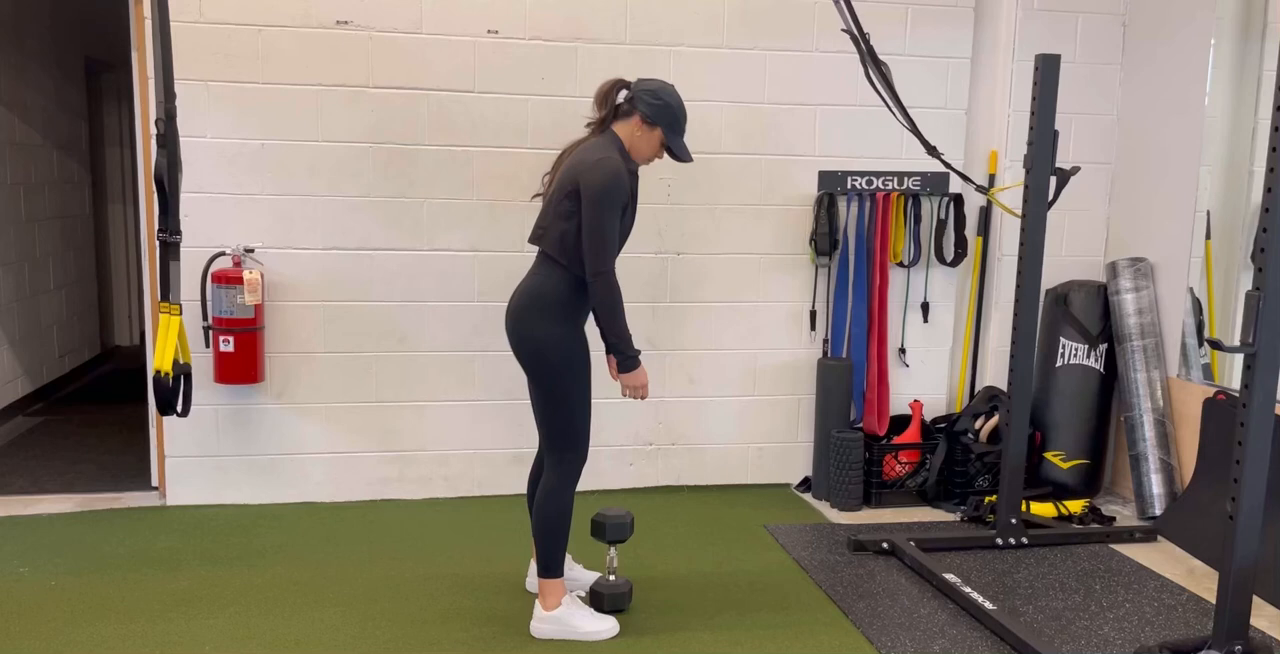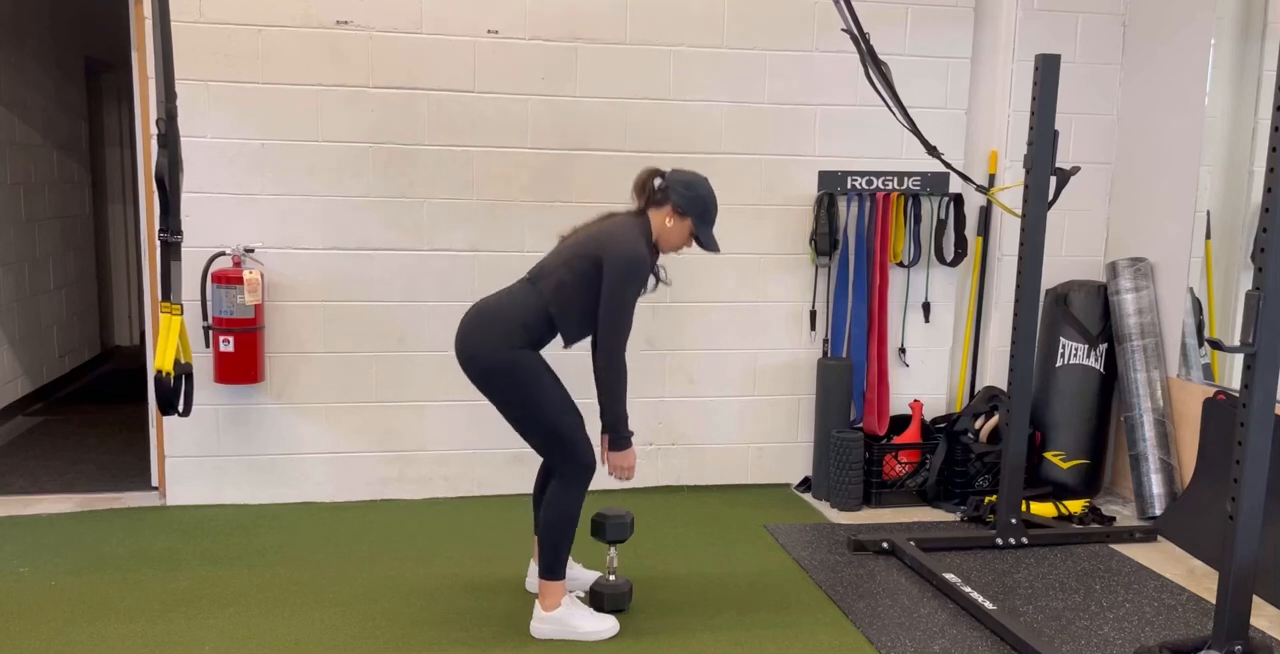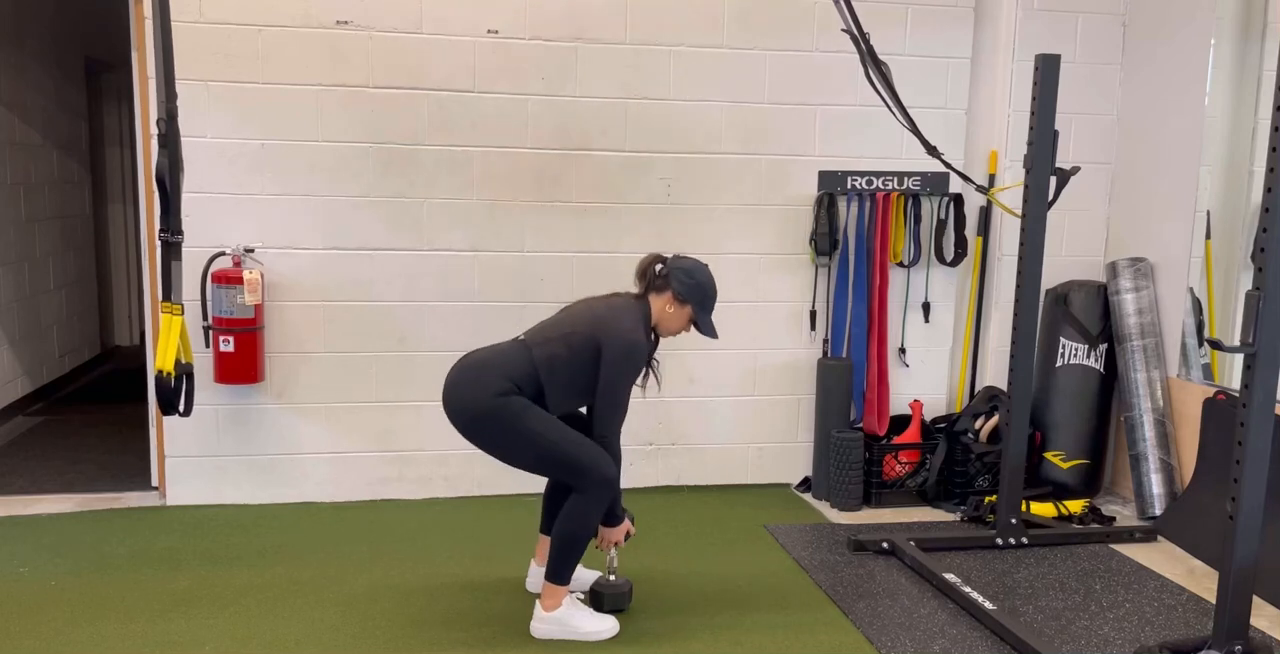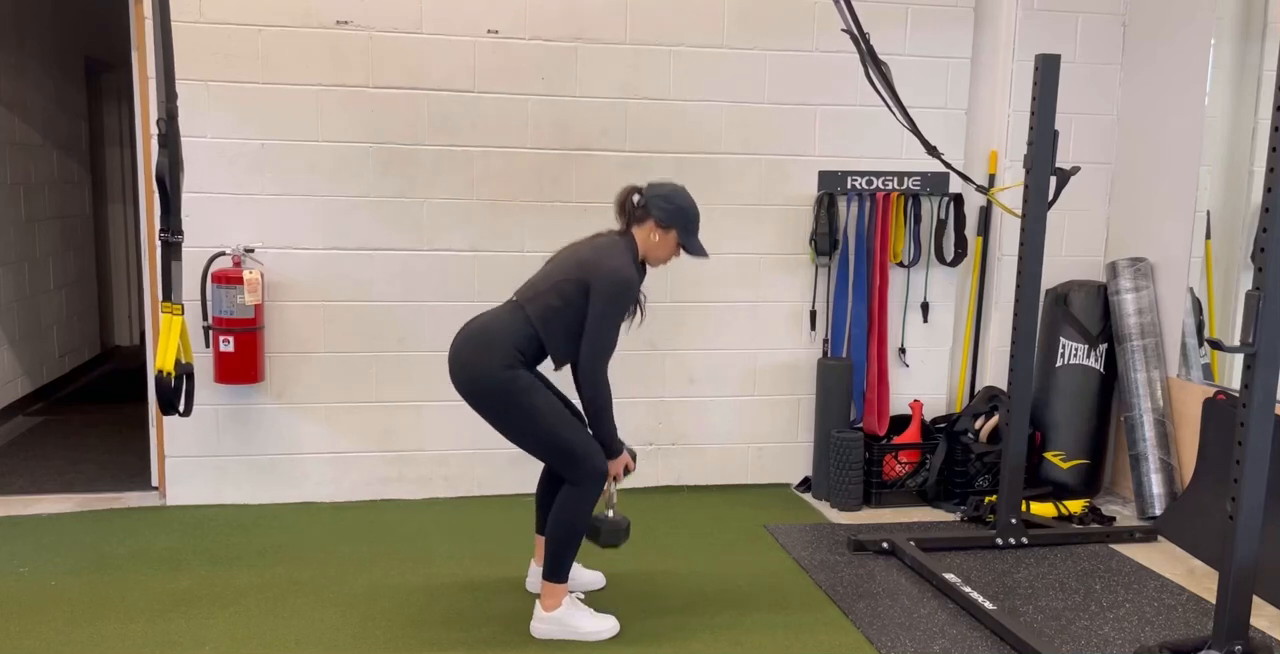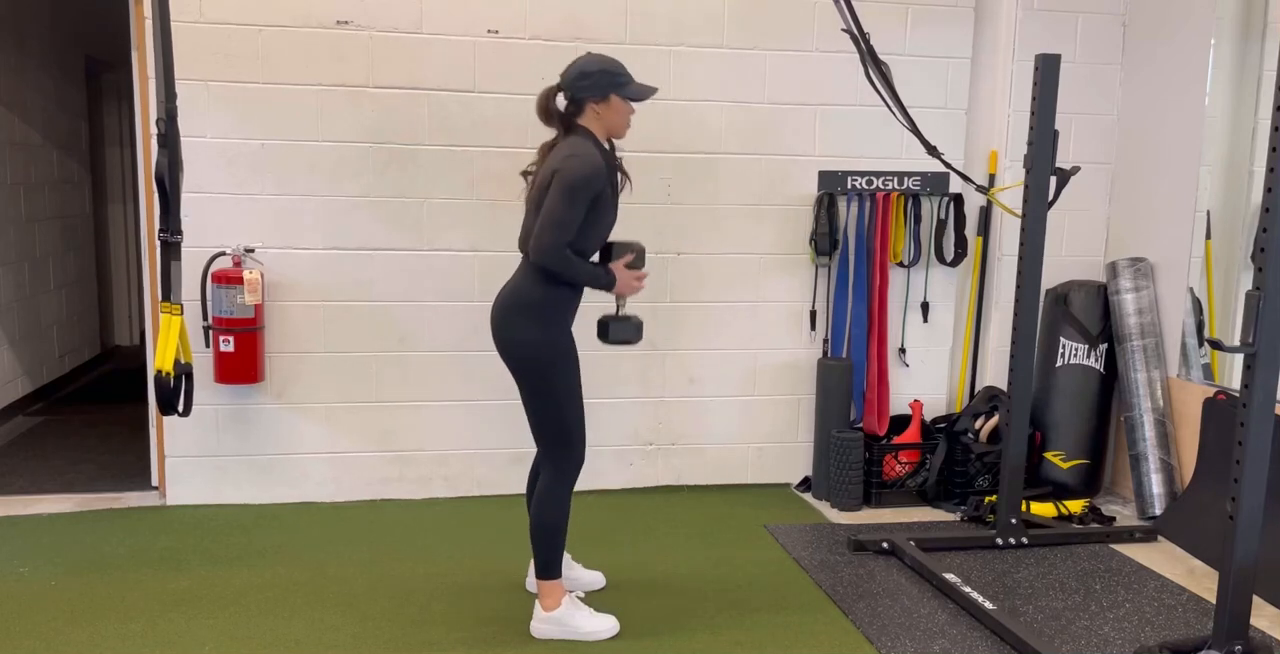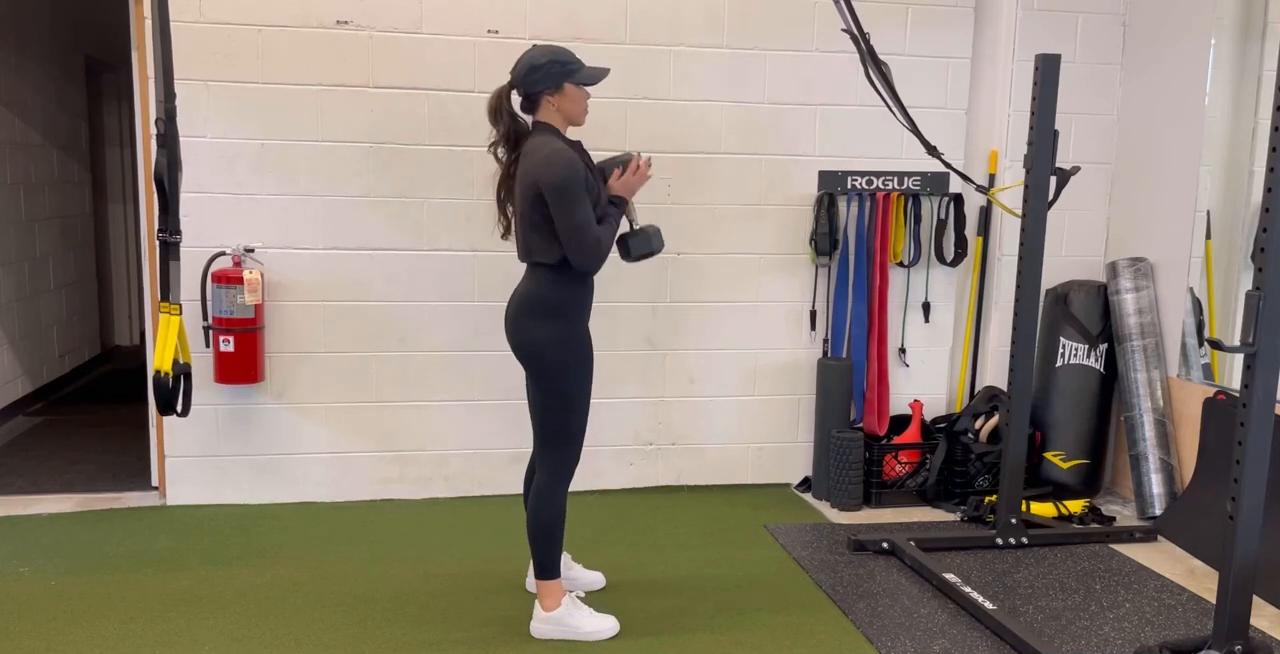
dt=0.3s
person 1, frame 1
left shoulder: (595, 155)
right shoulder: (608, 169)
right elbow: (600, 271)
left wrist: (615, 344)
right wrist: (627, 356)
left hip: (540, 310)
right hip: (550, 319)
left knee: (558, 444)
right knee: (567, 452)
left ankle: (546, 563)
right ankle: (551, 608)
person 1, frame 2
left shoulder: (623, 233)
right shoulder: (630, 250)
left elbow: (601, 339)
right elbow: (609, 348)
left wrist: (611, 423)
right wrist: (619, 437)
left hip: (493, 333)
right hip: (498, 344)
left knee: (567, 442)
right knee: (575, 460)
left ankle: (545, 563)
right ankle: (551, 606)
person 1, frame 3
left shoulder: (622, 312)
right shoulder: (627, 336)
left elbow: (596, 422)
right elbow: (608, 428)
right wrist: (613, 514)
left hip: (483, 381)
right hip: (483, 397)
left knee: (578, 448)
right knee: (595, 474)
left ankle: (545, 564)
right ankle: (552, 608)
person 1, frame 4
left shoulder: (608, 251)
right shoulder: (619, 272)
left elbow: (582, 357)
right elbow: (592, 368)
left wrist: (602, 444)
right wrist: (612, 449)
left hip: (486, 350)
right hip: (489, 365)
left knee: (570, 442)
right knee: (586, 467)
left ankle: (545, 564)
right ankle: (552, 608)
person 1, frame 5
left shoulder: (576, 153)
right shoulder: (584, 162)
right elbow: (547, 250)
left wrist: (605, 269)
right wrist: (610, 274)
left hip: (529, 313)
right hip: (535, 320)
left knee: (555, 448)
right knee: (564, 455)
left ankle: (547, 564)
right ankle: (552, 607)
person 1, frame 6
left shoulder: (539, 150)
right shoulder: (556, 159)
right elbow: (587, 254)
left wrist: (607, 191)
right wrist: (619, 199)
left hip: (542, 311)
right hip: (553, 319)
left knee: (552, 449)
right knee: (560, 455)
left ankle: (549, 563)
right ankle: (551, 606)
